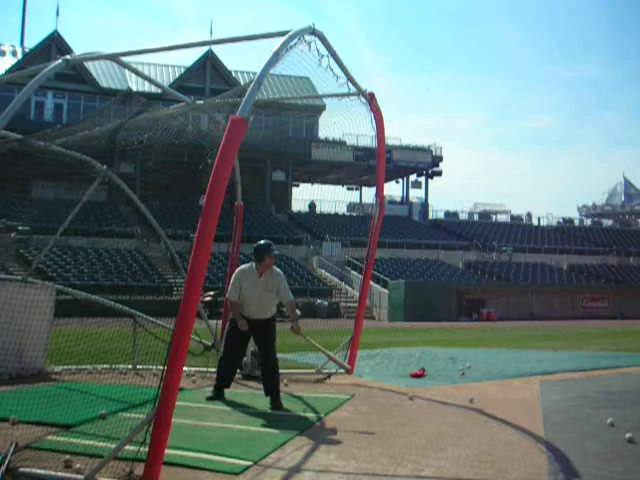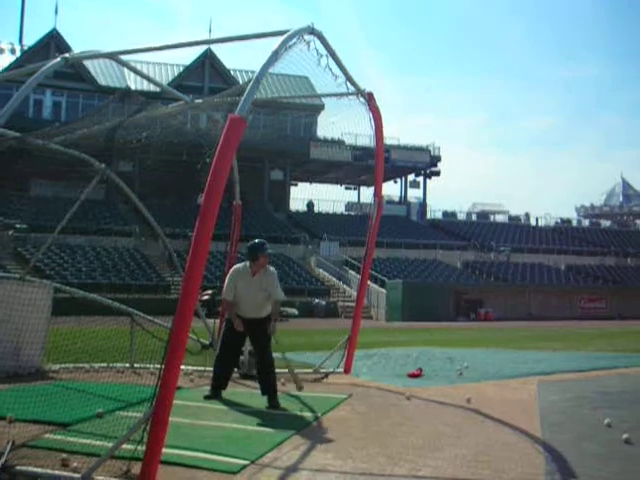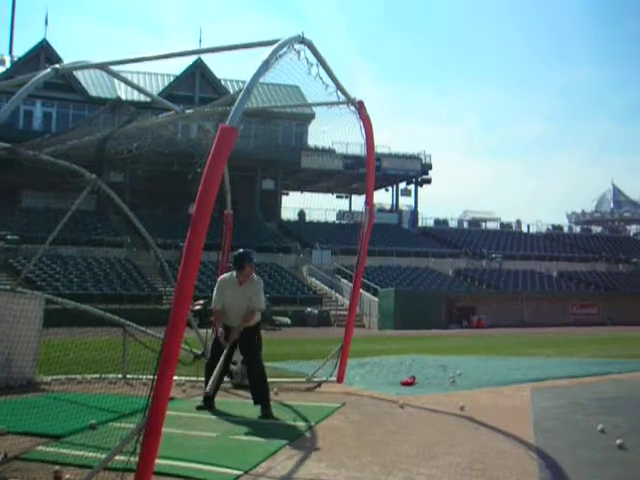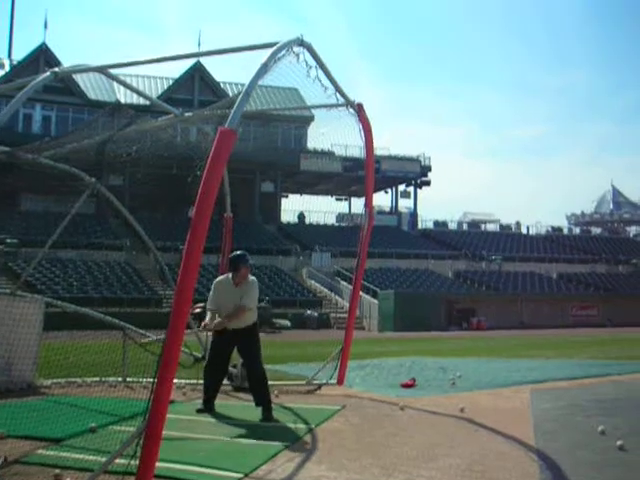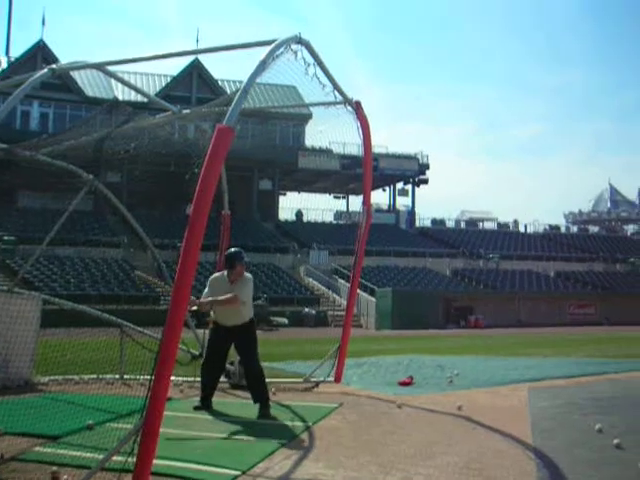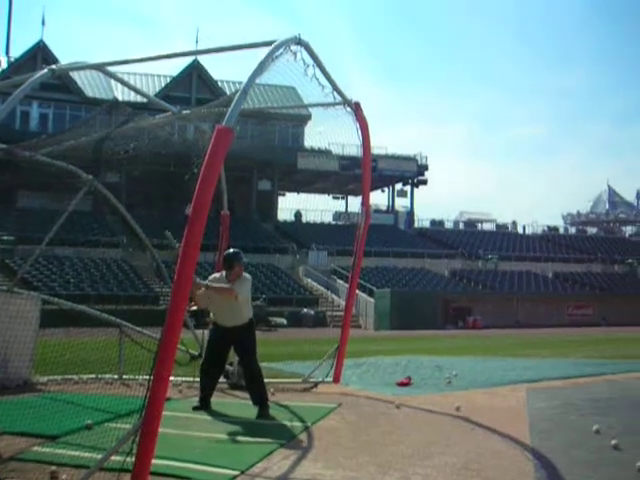
dt=0.1s
person 1, frame 1
left shoulder: (277, 275)
right shoulder: (241, 272)
left elbow: (289, 300)
right elbow: (232, 299)
left wrist: (295, 320)
right wrist: (239, 319)
left hip: (266, 322)
right hip: (241, 320)
left knee: (268, 359)
right knee: (229, 355)
left ankle: (274, 397)
right ankle: (218, 389)
person 1, frame 2
left shoulder: (271, 273)
right shoulder: (236, 271)
left elbow: (277, 299)
right elbow: (227, 299)
left wrist: (273, 321)
right wrist: (234, 319)
left hip: (261, 321)
right hip: (237, 319)
left knee: (265, 358)
right knee: (225, 355)
left ankle: (271, 396)
right ankle: (216, 389)
person 1, frame 3
left shoulder: (256, 282)
right shoulder: (223, 281)
left elbow: (255, 309)
right elbow: (216, 308)
left wrist: (240, 328)
right wrist: (220, 327)
left hip: (250, 329)
right hip: (226, 328)
left knee: (255, 367)
right knee: (213, 364)
left ankle: (265, 405)
right ankle: (208, 399)
person 1, frame 4
left shoulder: (252, 283)
right shoulder: (220, 283)
left elbow: (244, 308)
right elbow: (212, 308)
left wrist: (223, 321)
right wrist: (209, 320)
left hip: (247, 330)
right hip: (223, 331)
left knee: (255, 369)
right knee: (212, 367)
left ankle: (266, 408)
right ankle: (208, 402)
person 1, frame 5
left shoulder: (247, 280)
right shoulder: (215, 279)
left elbow: (235, 299)
right elbow: (206, 305)
left wrist: (210, 301)
right wrist: (198, 303)
left hip: (244, 327)
right hip: (220, 327)
left knee: (252, 366)
right knee: (210, 364)
left ankle: (264, 405)
right ankle: (205, 399)
person 1, frame 6
left shoulder: (245, 279)
right shoulder: (214, 279)
left elbow: (230, 292)
right elbow: (201, 303)
left wrist: (204, 285)
right wrist: (195, 290)
left hip: (243, 328)
right hip: (220, 328)
left knee: (251, 367)
right knee: (209, 365)
left ankle: (263, 406)
right ankle: (204, 400)
